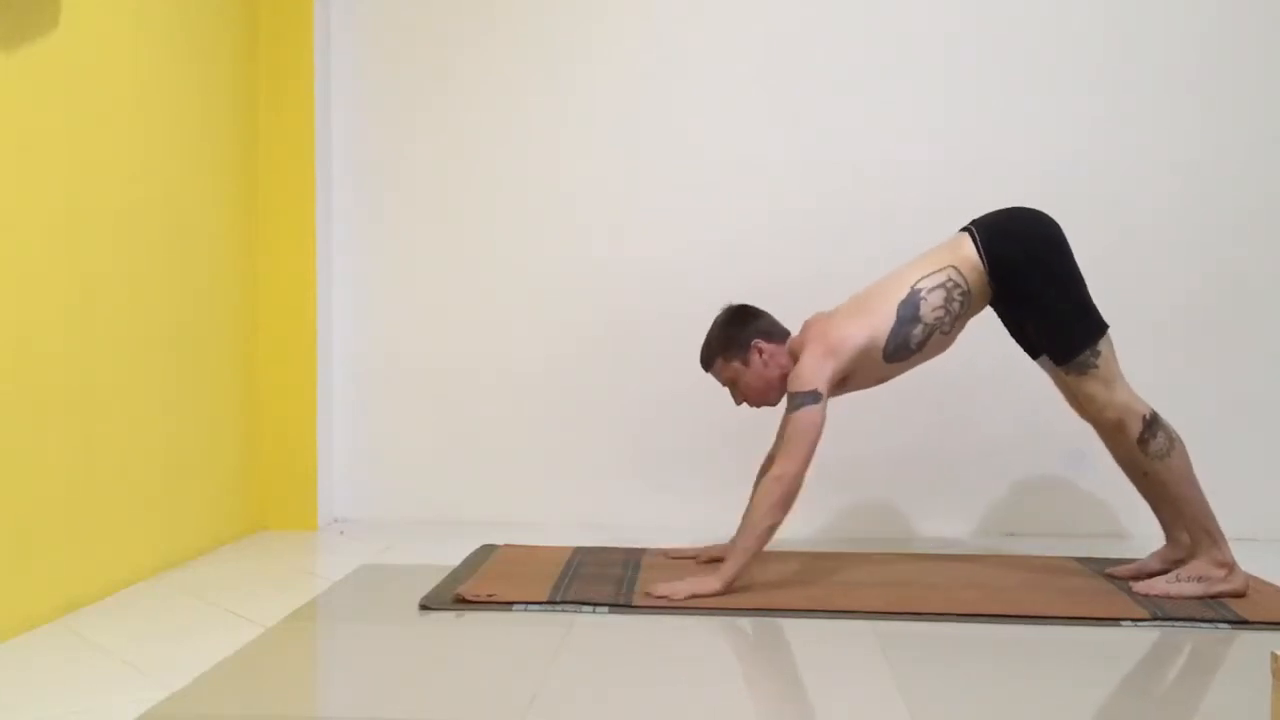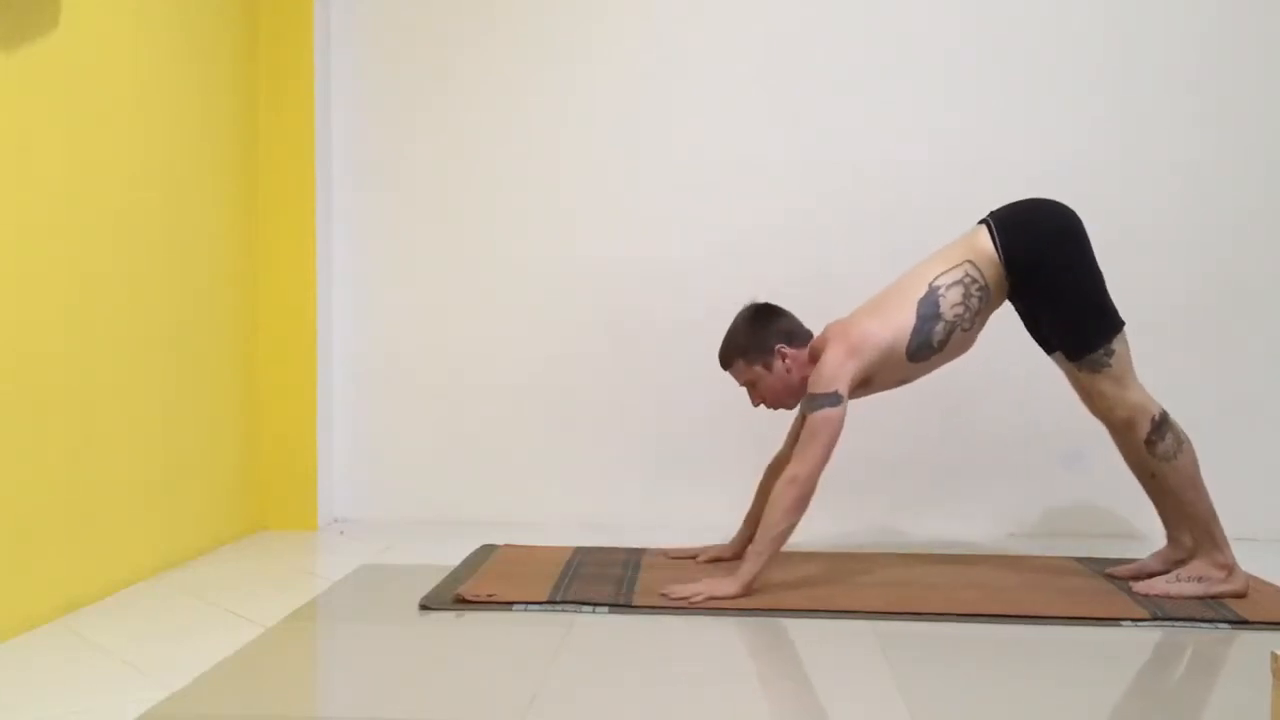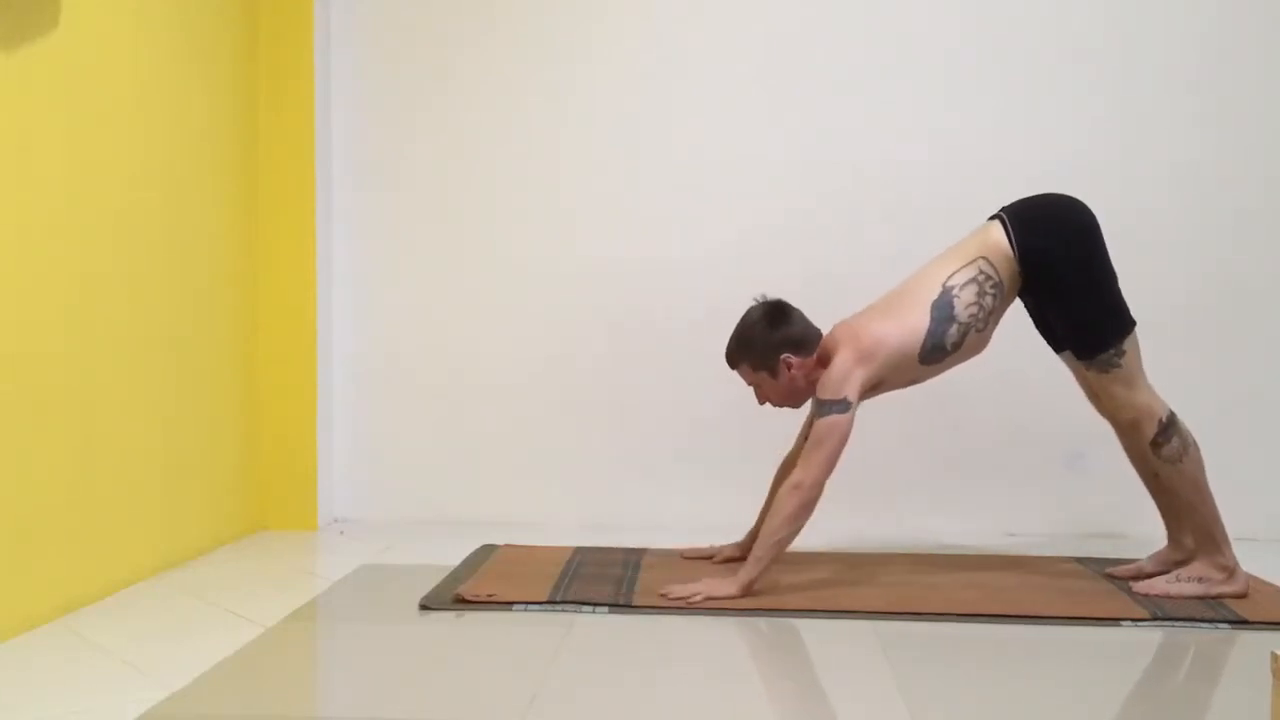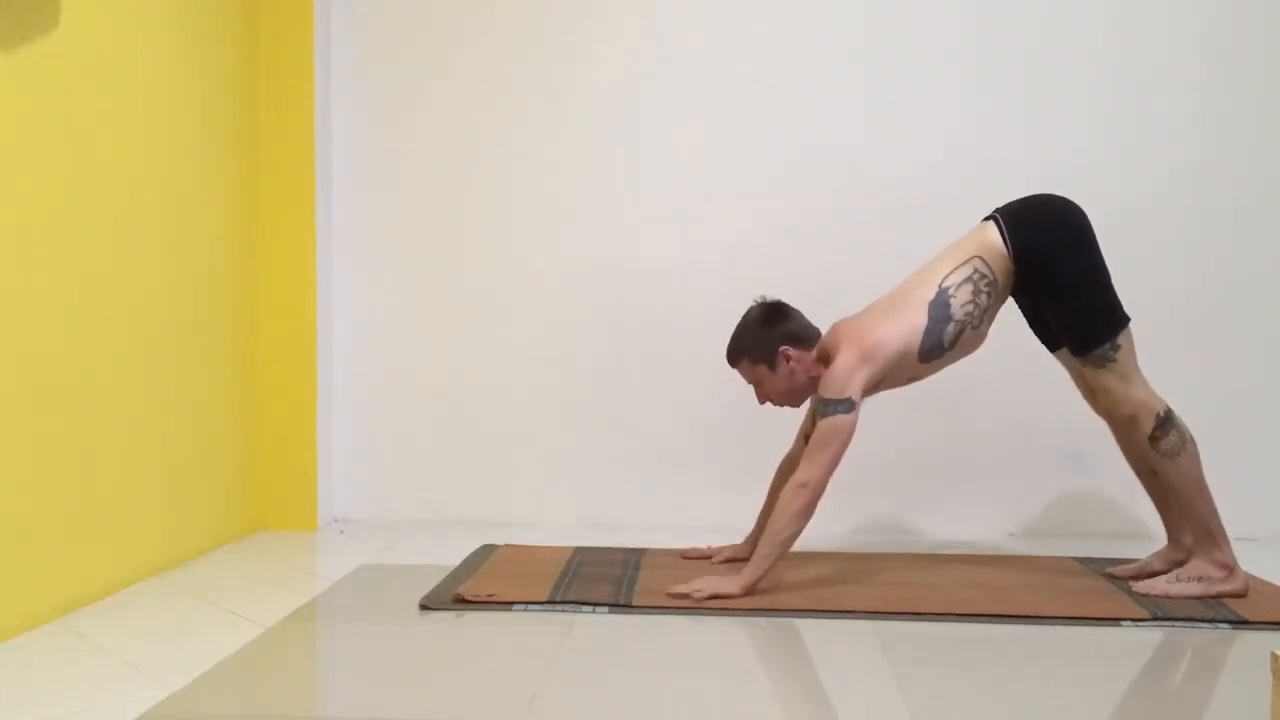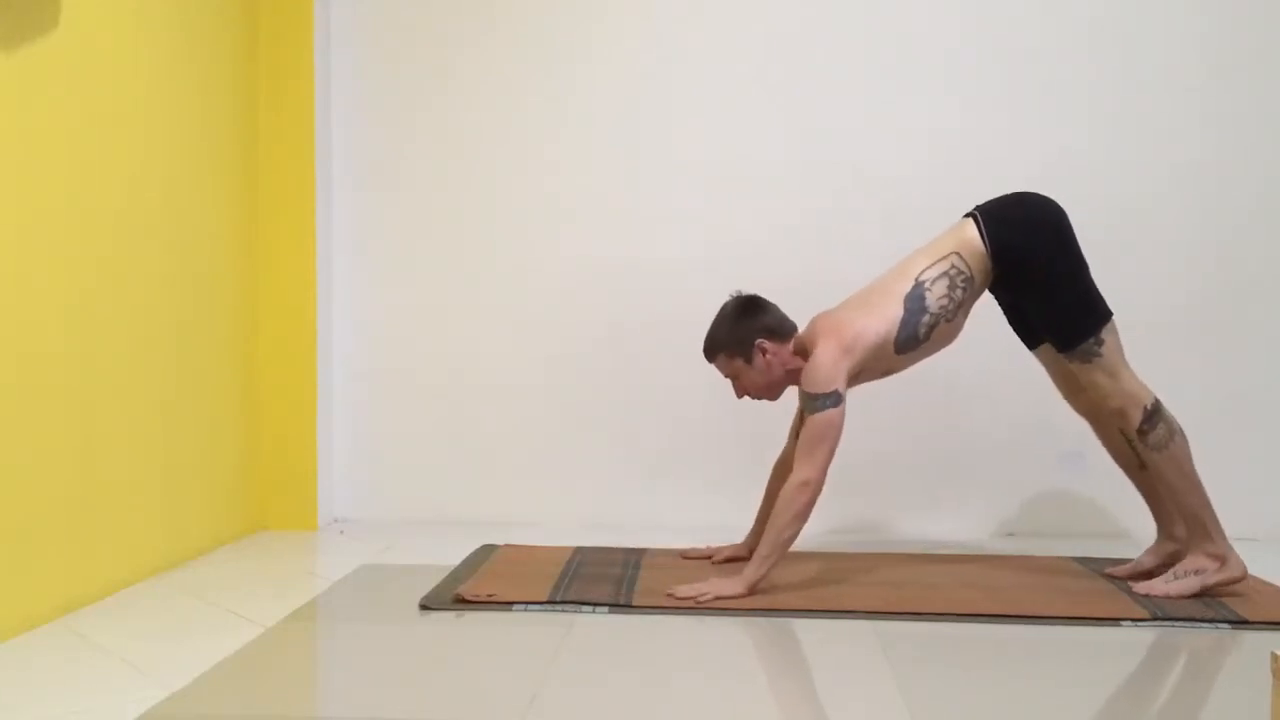
dt=0.4s
person 1, frame 1
left shoulder: (813, 362)
right shoulder: (813, 336)
left elbow: (784, 478)
right elbow: (779, 461)
left wrist: (723, 576)
right wrist: (736, 544)
left hip: (1013, 249)
right hip: (996, 258)
left knee: (1110, 404)
right knee: (1102, 410)
left ankle: (1215, 559)
right ankle: (1181, 544)
person 1, frame 2
left shoulder: (835, 364)
right shoulder: (828, 358)
left elbow: (799, 480)
right elbow: (784, 461)
left wrist: (741, 578)
right wrist: (739, 542)
left hip: (1035, 240)
right hip: (1015, 249)
left knee: (1121, 403)
right knee: (1113, 408)
left ankle: (1217, 561)
right ankle: (1183, 544)
person 1, frame 3
left shoulder: (846, 366)
right shoulder: (833, 355)
left elbow: (806, 485)
right elbow: (797, 460)
left wrist: (741, 581)
right wrist: (749, 543)
left hip: (1048, 237)
right hip: (1026, 245)
left knee: (1130, 404)
right knee: (1118, 406)
left ankle: (1219, 562)
right ankle: (1184, 545)
person 1, frame 4
left shoulder: (847, 364)
right shoulder: (832, 353)
left elbow: (809, 483)
right elbow: (797, 459)
left wrist: (746, 579)
right wrist: (751, 543)
left hip: (1040, 237)
right hip: (1020, 245)
left knee: (1125, 398)
right knee: (1111, 403)
left ankle: (1217, 561)
right ankle: (1183, 544)
person 1, frame 5
left shoulder: (825, 358)
right shoulder: (815, 347)
left elbow: (806, 481)
right elbow: (790, 458)
left wrist: (747, 579)
right wrist: (751, 544)
left hip: (1018, 234)
right hip: (999, 244)
left knee: (1114, 395)
right knee: (1090, 399)
left ankle: (1212, 551)
right ankle: (1174, 537)
